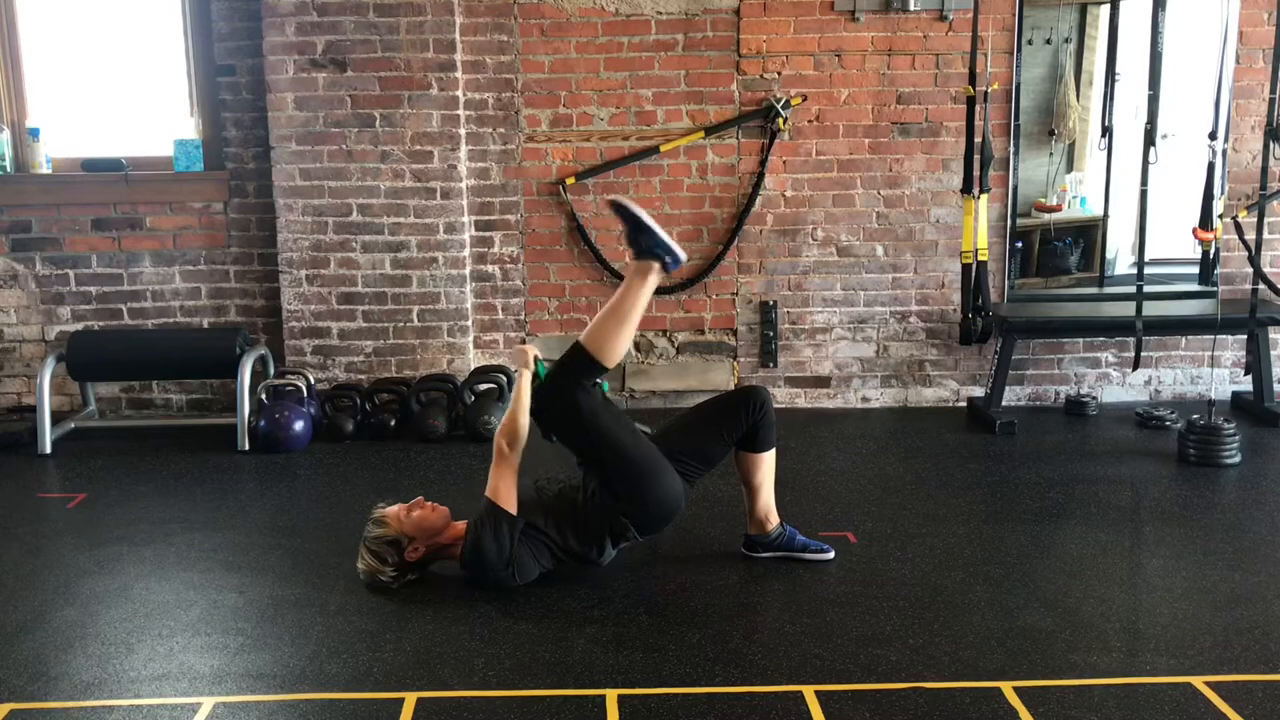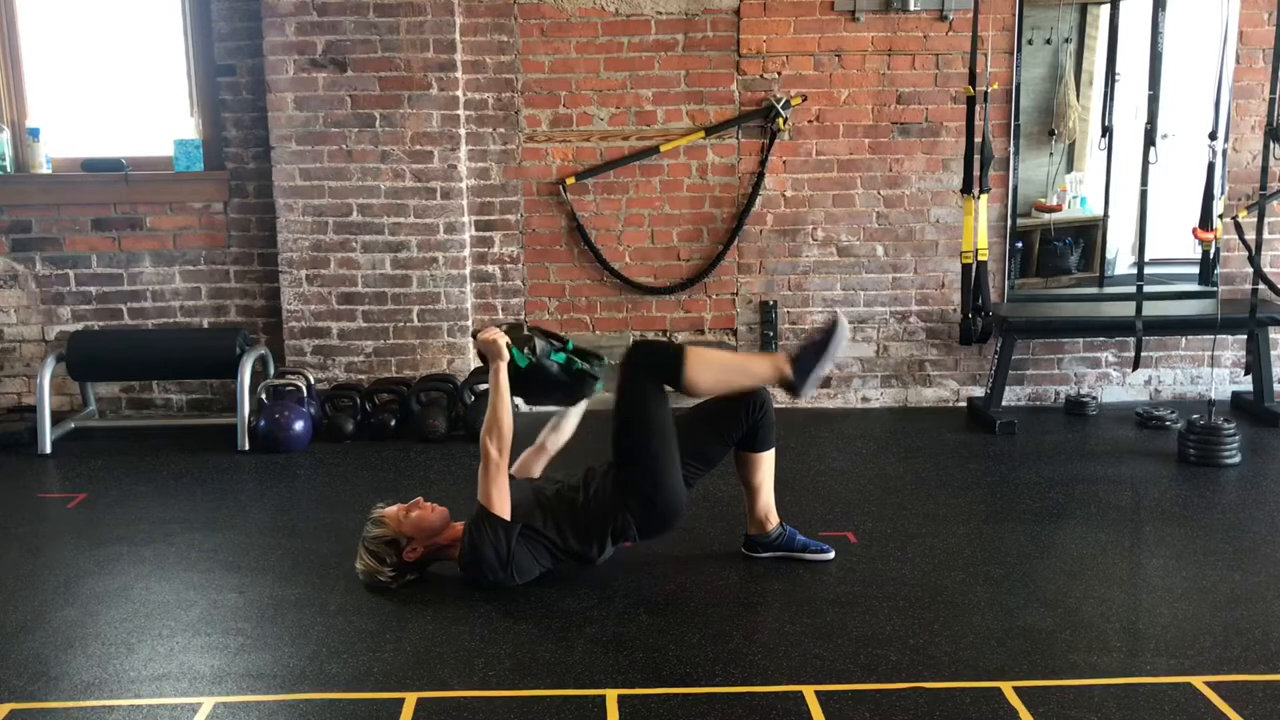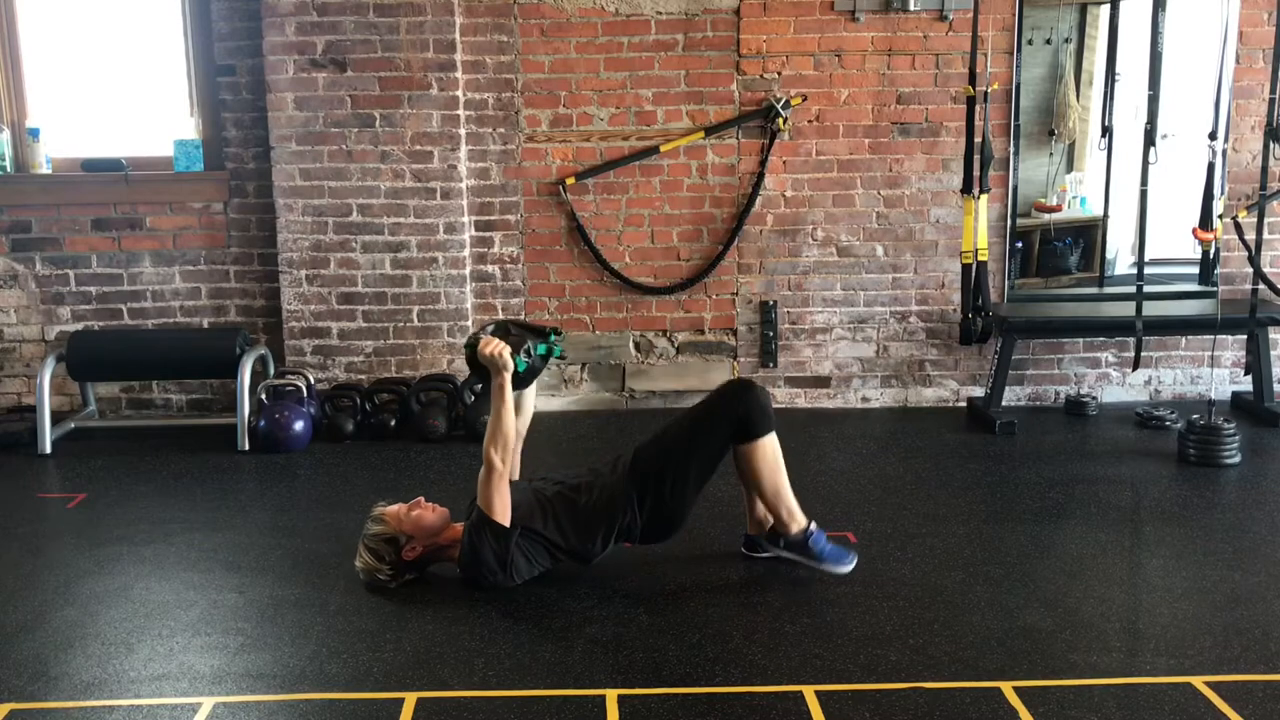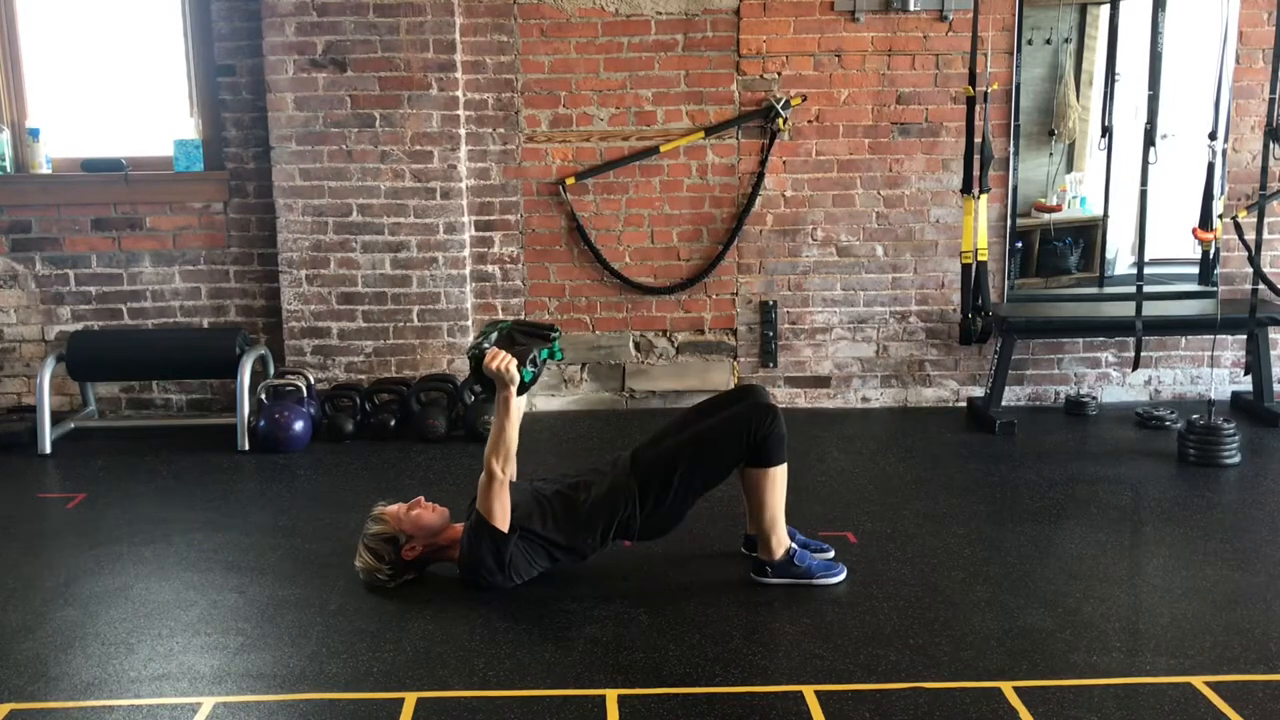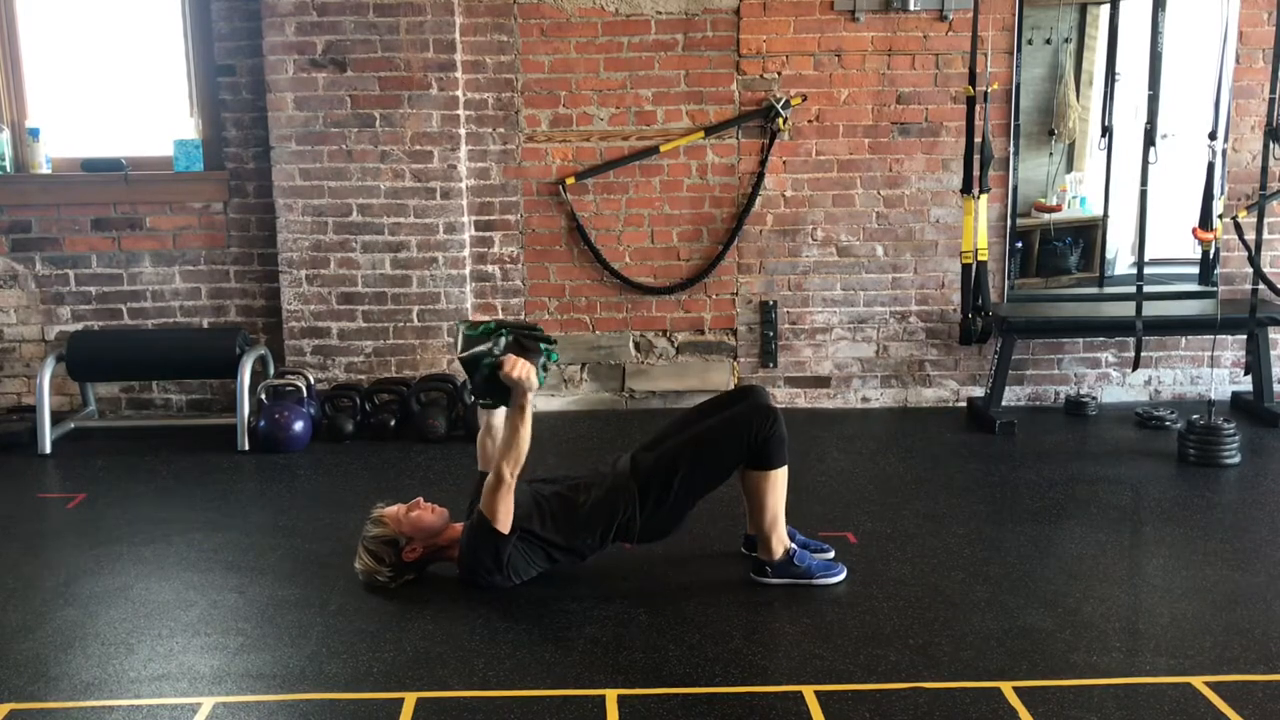
dt=0.4s
person 1, frame 1
left shoulder: (481, 533)
right shoulder: (483, 553)
right elbow: (507, 449)
right wrist: (524, 374)
left hip: (644, 487)
right hip: (644, 498)
left knee: (751, 402)
right knee: (562, 386)
left ankle: (766, 531)
right ankle: (647, 267)
person 1, frame 2
left shoulder: (477, 535)
right shoulder: (483, 559)
left elbow: (541, 453)
right elbow: (493, 458)
left wrist: (576, 397)
right wrist: (497, 368)
right hip: (638, 502)
left knee: (750, 407)
right knee: (646, 360)
left ankle: (765, 530)
right ankle: (790, 369)
person 1, frame 3
left shoulder: (474, 529)
right shoulder: (482, 557)
left elbow: (512, 445)
right elbow: (495, 463)
right wrist: (500, 377)
left hip: (625, 478)
right hip: (644, 502)
left knee: (745, 402)
right knee: (742, 400)
left ankle: (763, 530)
right ankle: (795, 532)
person 1, frame 4
left shoulder: (477, 524)
right shoulder: (481, 558)
left elbow: (502, 457)
right elbow: (496, 470)
left wrist: (513, 382)
right wrist: (506, 389)
left hip: (629, 472)
right hip: (643, 498)
left knee: (751, 398)
right knee: (762, 422)
left ankle: (763, 531)
right ankle: (776, 556)
person 1, frame 5
left shoulder: (475, 522)
right shoulder: (480, 559)
left elbow: (491, 441)
right elbow: (504, 476)
right wrist: (522, 396)
left hip: (630, 473)
right hip: (643, 501)
left knee: (751, 400)
right knee: (763, 424)
left ankle: (764, 530)
right ankle: (775, 556)
